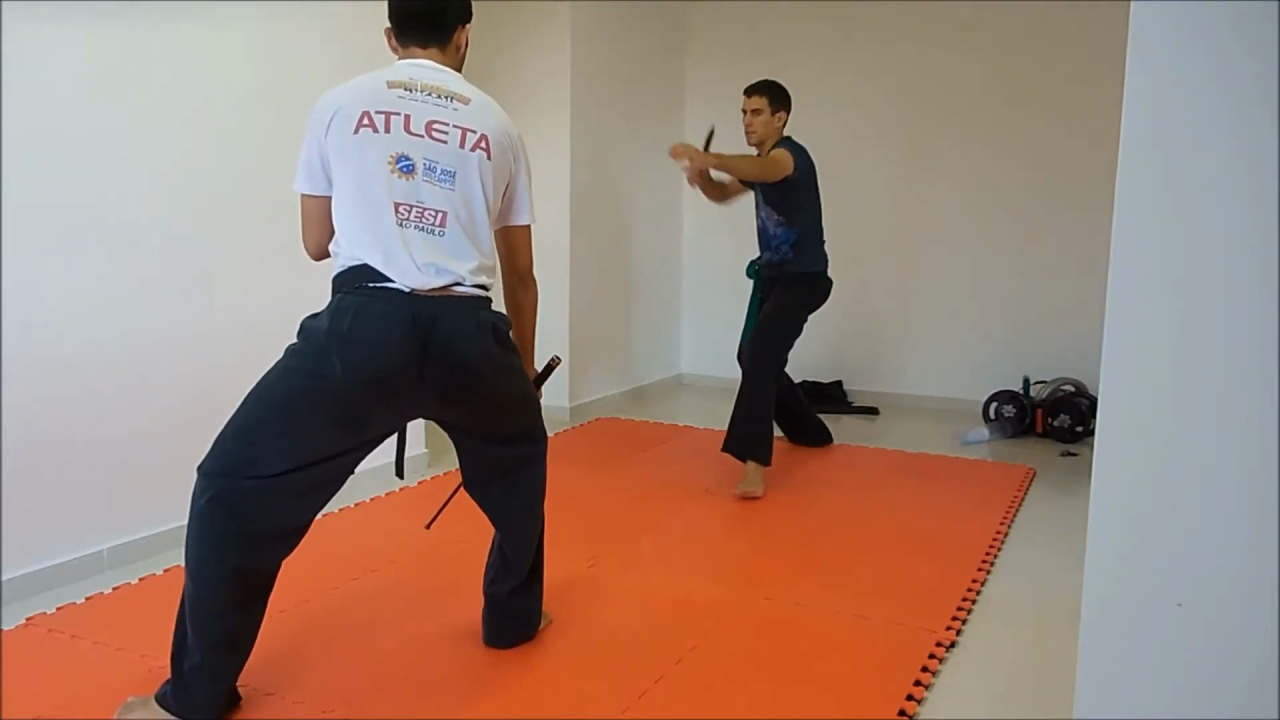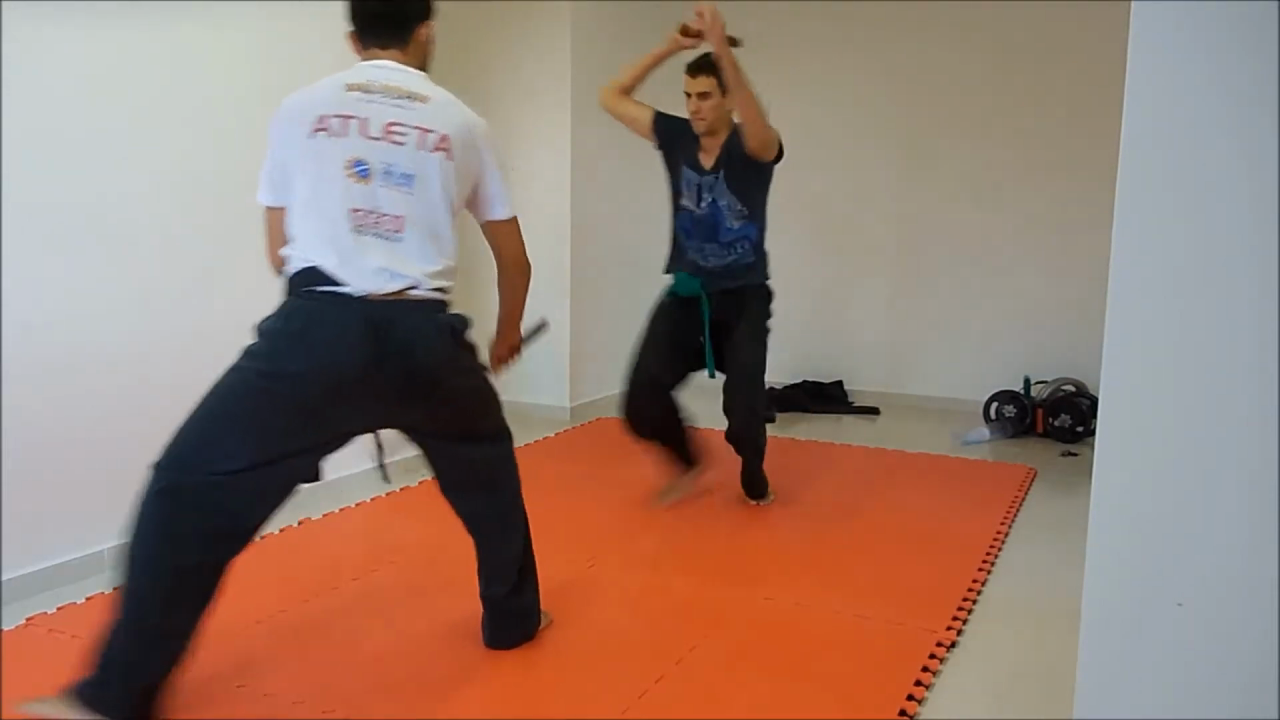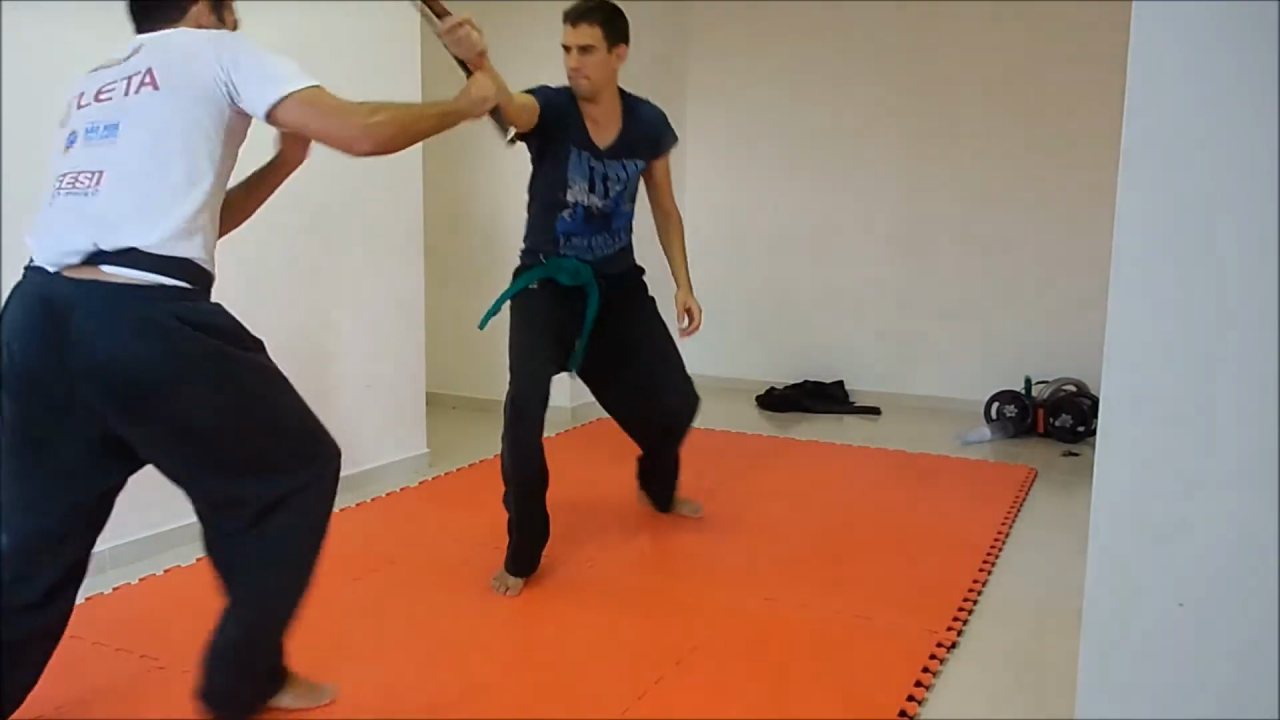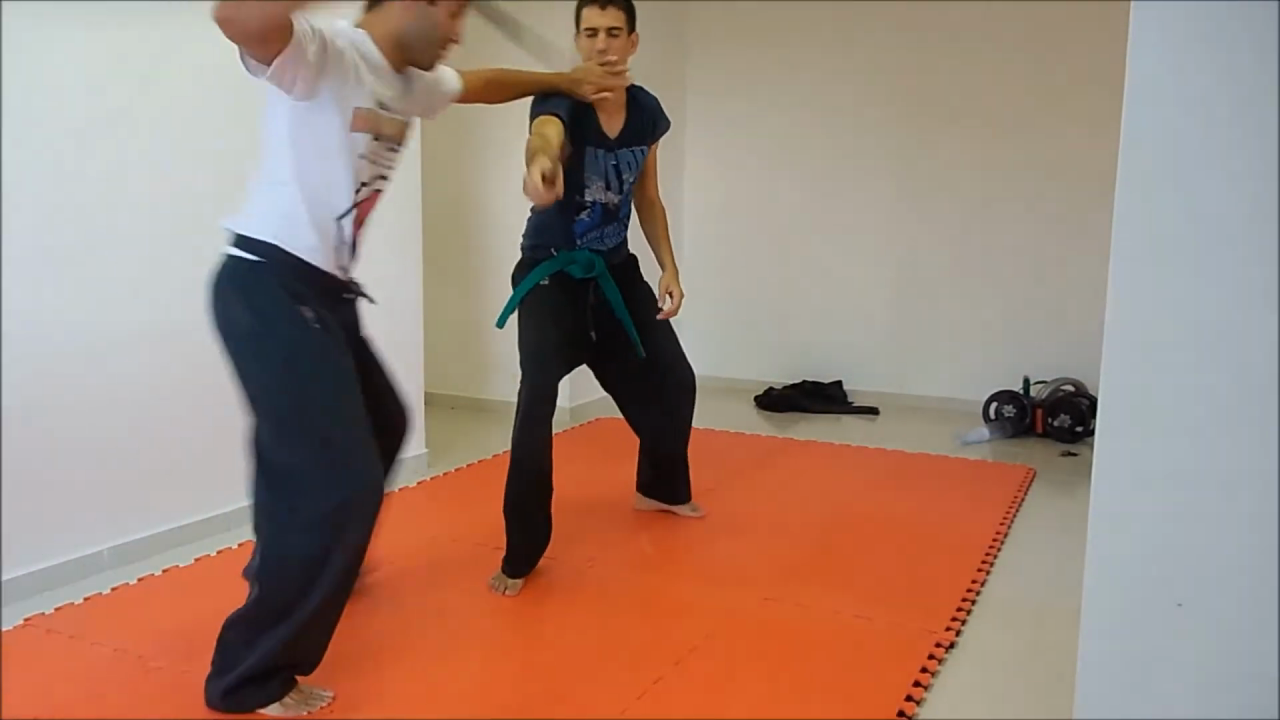
dt=0.5s
person 1, frame 1
left shoulder: (341, 103)
right shoulder: (496, 123)
left elbow: (318, 241)
right elbow: (519, 271)
right wrist: (523, 366)
left hip: (364, 326)
right hip: (464, 332)
left knee: (238, 486)
right knee: (517, 458)
right ankle: (514, 615)
person 1, frame 2
left shoulder: (303, 109)
right shoulder: (460, 123)
left elbow: (279, 248)
right elbow: (512, 258)
right wrist: (507, 330)
left hip: (315, 332)
right hip: (417, 335)
left knee: (191, 491)
right knee: (483, 463)
right ankle: (512, 614)
person 1, frame 3
left shoulder: (93, 87)
right elbow: (359, 133)
left wrist: (280, 164)
right wrist: (468, 101)
right hip: (146, 320)
right knee: (294, 471)
person 1, frame 4
left shoulder: (412, 80)
left elbow: (483, 82)
left wrist: (565, 80)
left hip: (318, 294)
right hip: (273, 291)
left knee: (377, 427)
right knee: (338, 483)
left ankle: (303, 568)
person 2, frame 1
left shoulder: (789, 155)
right shoulder: (759, 164)
left elbow: (756, 169)
right elbow: (723, 192)
left wrist: (706, 156)
right wrist: (703, 178)
left hip: (801, 278)
right hip: (776, 277)
left knee: (758, 356)
right knee: (759, 360)
left ankle: (754, 467)
right ankle: (811, 432)
person 2, frame 2
left shoulder: (757, 140)
right shoulder: (674, 135)
left elbow: (757, 134)
right elbow: (611, 98)
left wrist: (720, 41)
right wrist: (668, 47)
left hip: (743, 295)
right hip: (687, 292)
left knee: (744, 409)
right knee: (643, 394)
left ankle: (755, 482)
right ankle: (686, 462)
person 2, frame 3
left shoulder: (650, 125)
right shoulder: (550, 110)
left elbow: (665, 208)
right elbow: (507, 105)
left wrist: (683, 285)
right wrist: (480, 67)
left hip: (618, 284)
right hip: (546, 284)
left knee: (673, 397)
right knee: (523, 413)
left ankle: (659, 490)
right ankle: (522, 556)
person 2, frame 4
left shoulder: (647, 112)
right shoulder: (559, 100)
right elbow: (544, 141)
left wrist: (667, 266)
right wrist: (540, 171)
left hip: (613, 269)
right hip: (550, 273)
left knee: (669, 381)
right knee: (536, 405)
left ankle: (659, 488)
right ankle: (520, 555)
